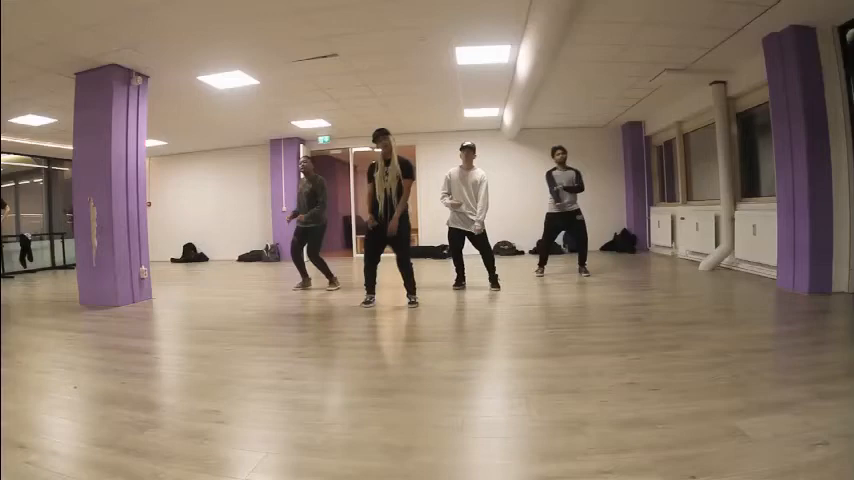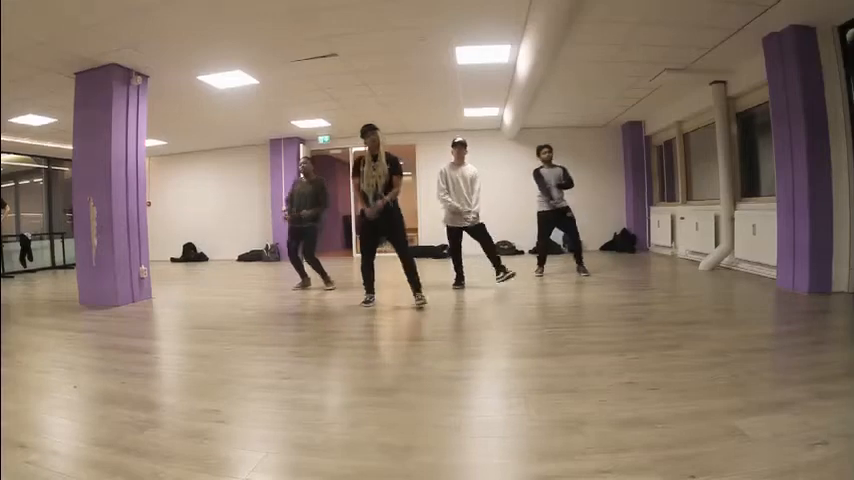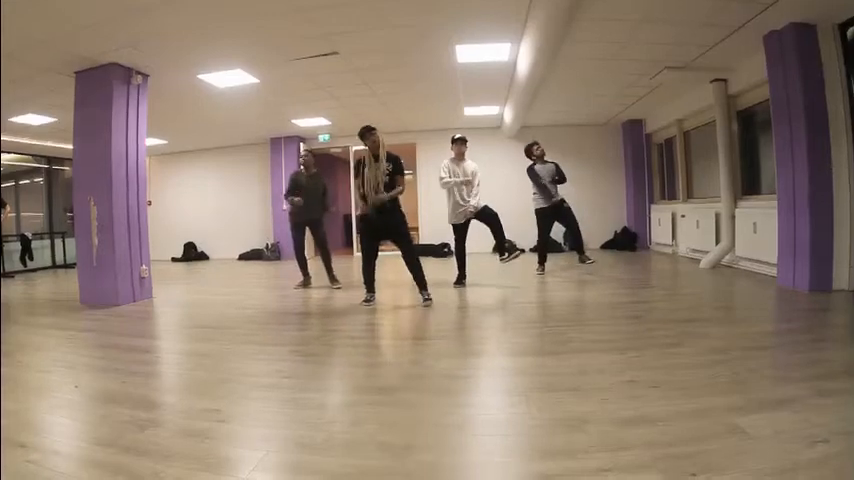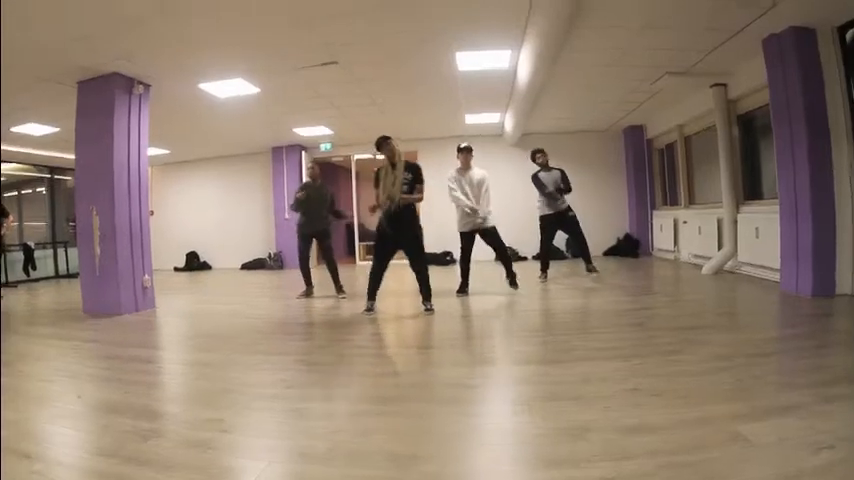
dt=0.3s
person 1, frame 1
left shoulder: (404, 164)
right shoulder: (373, 167)
left elbow: (406, 193)
right elbow: (370, 193)
left wrist: (396, 218)
right wrist: (370, 214)
left hip: (398, 218)
right hip: (377, 219)
left knee: (403, 258)
right knee: (370, 258)
left ankle: (411, 294)
right ankle: (370, 294)
person 1, frame 2
left shoulder: (392, 160)
right shoulder: (359, 162)
left elbow: (397, 188)
right elbow: (356, 188)
left wrist: (383, 201)
right wrist: (365, 207)
left hip: (390, 212)
right hip: (368, 214)
left knee: (404, 252)
right knee: (366, 256)
left ankle: (417, 292)
right ankle: (369, 293)
person 1, frame 3
left shoulder: (393, 159)
right shoulder: (361, 163)
left elbow: (401, 186)
right elbow: (358, 188)
left wrist: (387, 196)
right wrist: (362, 204)
left hip: (392, 213)
right hip: (369, 215)
left knee: (409, 251)
right knee: (368, 255)
left ankle: (424, 291)
right ankle: (370, 293)
person 1, frame 4
left shoulder: (412, 168)
right shoulder: (380, 172)
left elbow: (420, 195)
right elbow: (379, 198)
left wrist: (409, 197)
right wrist: (376, 206)
left hip: (409, 223)
right hip: (387, 223)
left knee: (419, 263)
right knee: (379, 263)
left ankle: (427, 300)
right ankle: (371, 301)
person 2, frame 1
left shoulder: (481, 175)
right shoulder: (451, 174)
left elbow: (483, 200)
right elbow: (444, 194)
left wrist: (479, 221)
right wrist: (449, 203)
left hip: (474, 221)
right hip: (456, 220)
left knee: (485, 250)
right knee: (455, 250)
left ankle: (493, 279)
right ankle: (460, 279)
person 2, frame 2
left shoulder: (472, 170)
right shoulder: (445, 170)
left elbow: (475, 194)
right elbow: (441, 193)
left wrist: (473, 214)
right wrist: (453, 207)
left hip: (471, 216)
right hip: (452, 217)
left knee: (486, 241)
right knee: (454, 249)
left ankle: (500, 270)
right ankle: (460, 278)
person 2, frame 3
left shoulder: (472, 166)
right shoulder: (447, 165)
left elbow: (476, 187)
right elbow: (444, 182)
left wrist: (472, 205)
right wrist: (460, 181)
left hip: (473, 205)
right hip: (457, 210)
left knee: (494, 218)
right knee: (460, 244)
left ankle: (504, 252)
right ankle: (461, 276)
person 2, frame 4
left shoulder: (481, 174)
right shoulder: (453, 176)
left elbow: (485, 196)
right elbow: (455, 195)
left wrist: (482, 216)
right wrist: (468, 206)
left hip: (483, 218)
right hip: (465, 221)
left knee: (498, 245)
right knee: (465, 253)
left ankle: (510, 275)
right ankle: (464, 285)
person 3, frame 1
left shoulder: (319, 181)
right shoulder: (301, 182)
left elbow: (322, 205)
left wrist: (307, 216)
right wrist: (293, 214)
left hip: (316, 225)
right hip: (302, 225)
left knee: (312, 254)
right knee: (294, 251)
left ankle: (332, 279)
right ankle: (305, 279)
person 3, frame 2
left shoulder: (319, 182)
right shoulder: (297, 183)
left elbow: (324, 204)
right elbow: (289, 200)
left wrist: (311, 213)
right wrist: (287, 211)
left hip: (310, 224)
right hip: (295, 224)
left knee: (308, 254)
right knee: (292, 253)
left ankle: (326, 279)
right ankle: (305, 279)
person 3, frame 3
left shoulder: (319, 177)
right shoulder: (296, 176)
left elbow: (323, 197)
right elbow: (287, 195)
left wrist: (327, 208)
right wrist: (294, 199)
left hip: (315, 217)
right hip: (297, 217)
left knee: (323, 246)
right knee: (298, 248)
left ankle: (332, 277)
right ankle: (306, 278)
person 3, frame 4
left shoulder: (326, 189)
right shoulder: (304, 188)
left elbow: (332, 209)
right elbow: (295, 208)
left wrist: (343, 215)
right wrist: (297, 200)
left hip: (323, 229)
right hip: (305, 229)
left knee: (329, 257)
right knee: (303, 259)
left ankle: (338, 287)
right ankle: (309, 288)
person 4, frame 1
left shoulder: (575, 172)
right shoulder: (550, 174)
left elbow: (580, 188)
right elbow: (552, 190)
left wrist: (564, 187)
right wrist: (558, 201)
left hip: (572, 211)
right hip: (554, 212)
left knee: (582, 238)
right knee: (546, 240)
left ankle: (582, 266)
right ankle: (541, 266)
person 4, frame 2
left shoulder: (561, 169)
right shoulder: (538, 172)
left elbow: (570, 184)
right elbow: (543, 187)
left wrist: (557, 185)
right wrist: (551, 199)
left hip: (562, 208)
right hip: (545, 210)
left knee: (574, 235)
right knee: (543, 239)
left ankle: (580, 264)
right ankle: (540, 266)
person 4, frame 3
left shoulder: (553, 165)
right shoulder: (531, 169)
left elbow: (563, 179)
right elbow: (540, 185)
left wrist: (552, 180)
right wrist: (551, 196)
left hip: (558, 202)
right hip: (542, 206)
left knee: (573, 227)
right knee: (543, 236)
left ankle: (581, 254)
right ankle: (541, 264)
person 4, frame 4
left shoulder: (559, 172)
right shoulder: (536, 176)
left elbow: (568, 188)
right elbow: (544, 191)
left wrist: (556, 190)
right wrist: (557, 199)
left hip: (564, 210)
right hip: (547, 213)
left knee: (578, 236)
right knee: (545, 243)
left ankle: (588, 264)
right ankle: (544, 271)
